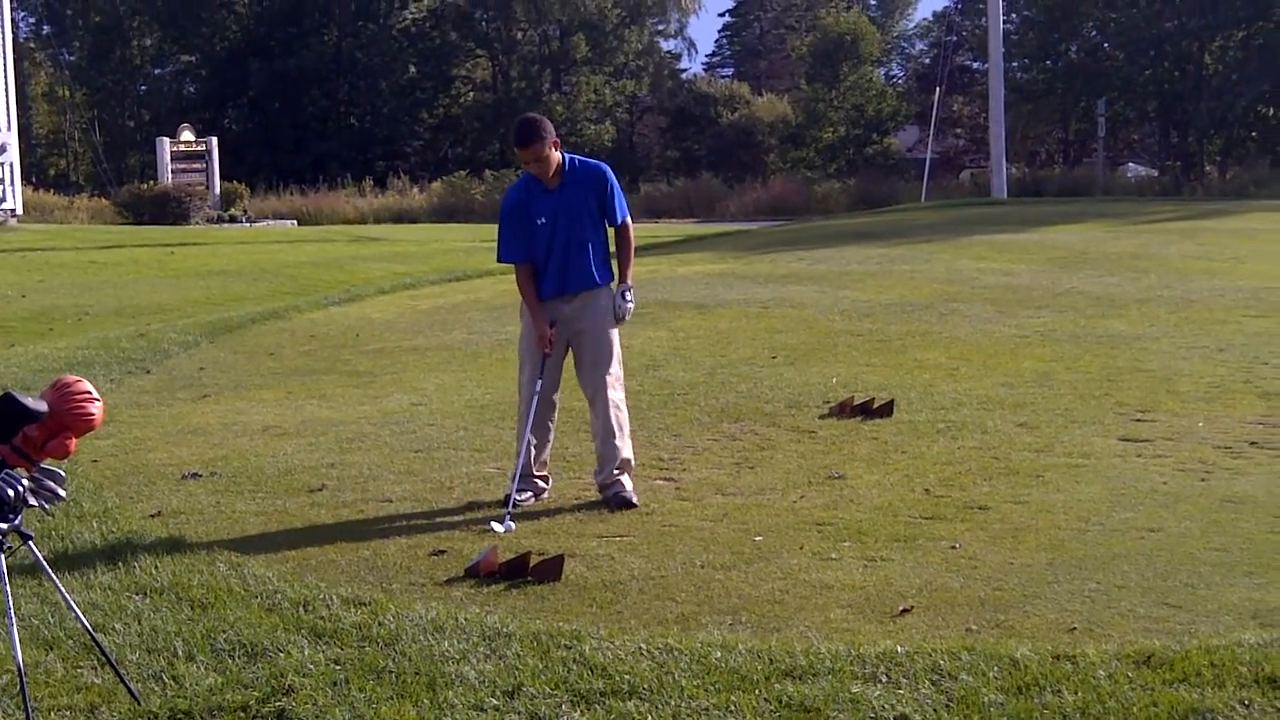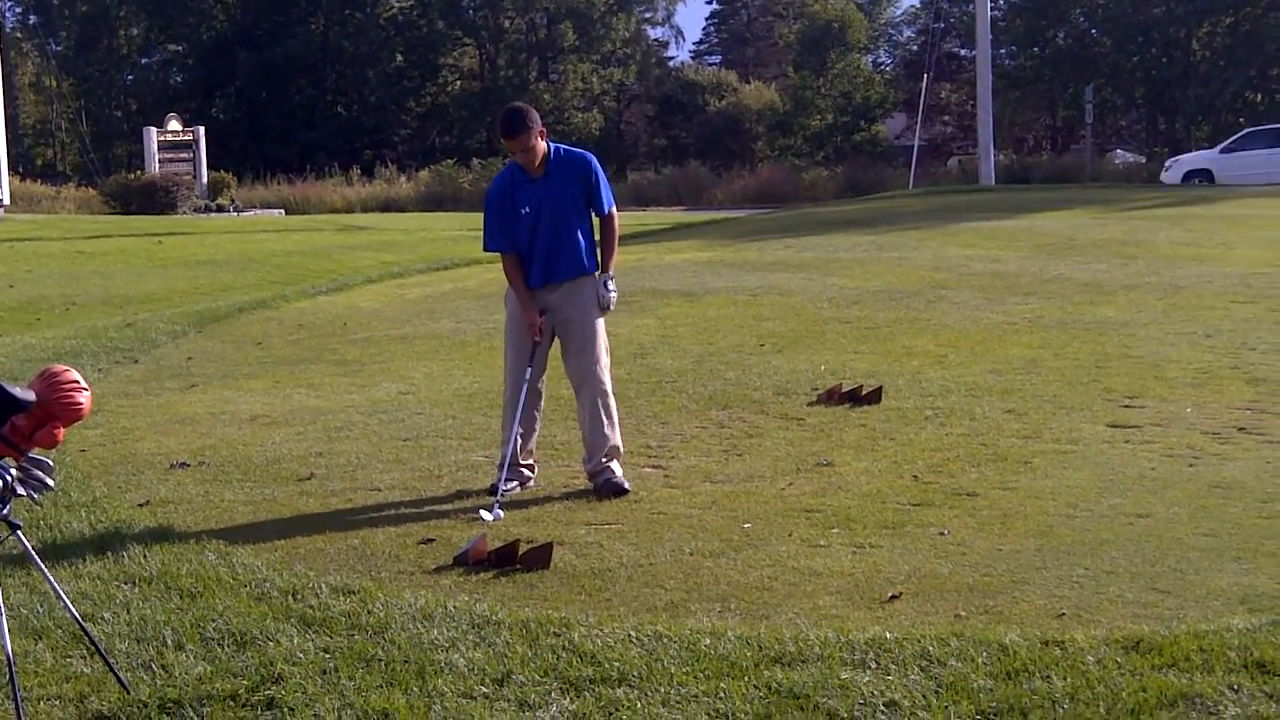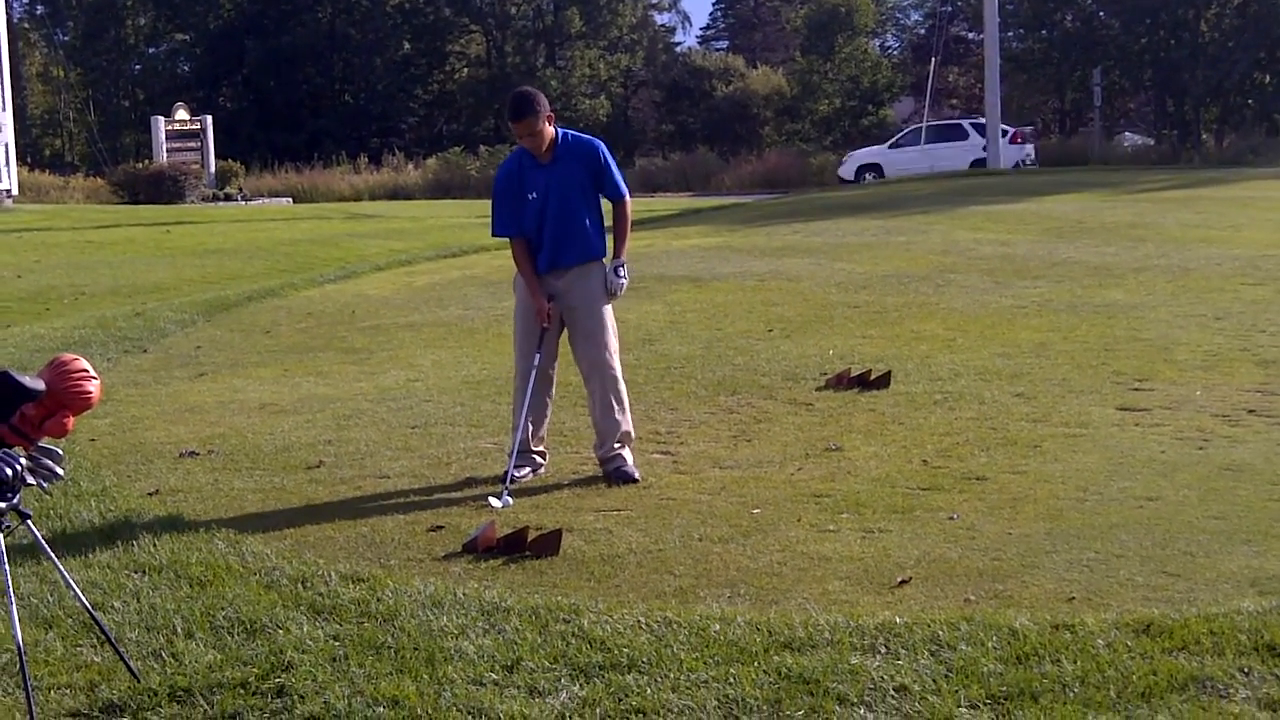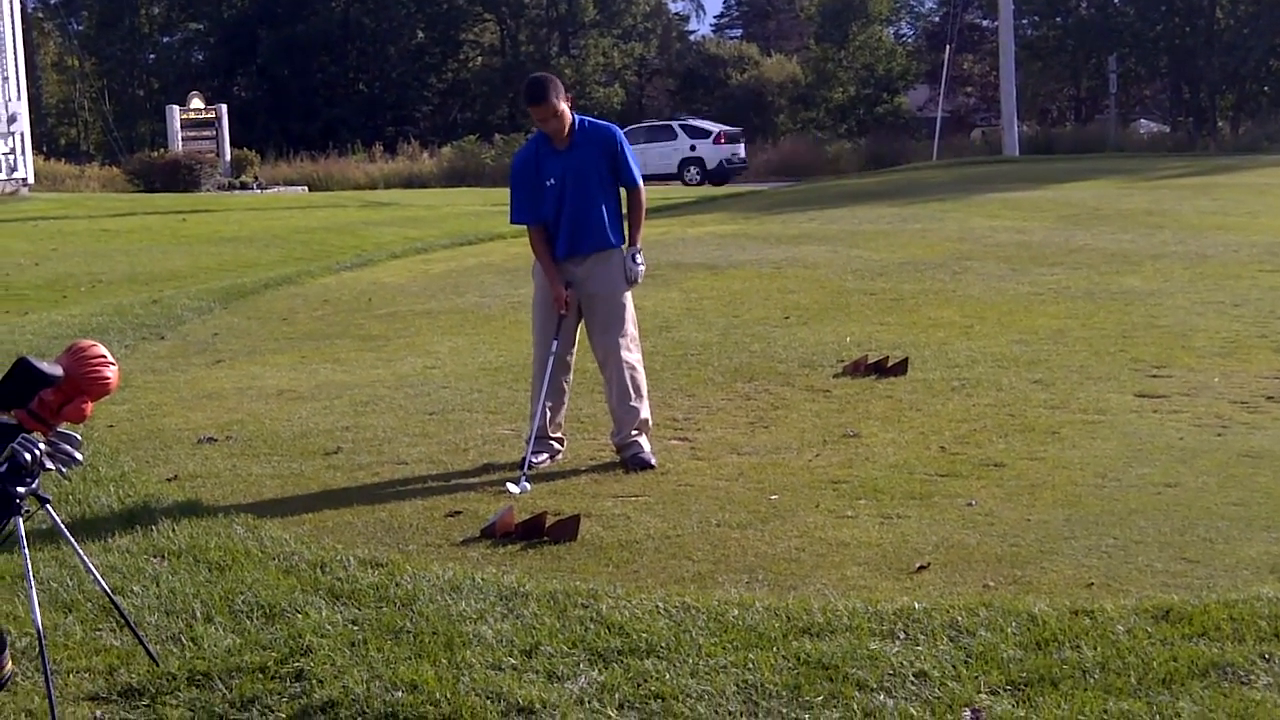
dt=0.4s
person 1, frame 1
left shoulder: (597, 176)
right shoulder: (516, 199)
left elbow: (622, 227)
right elbow: (522, 265)
left wrist: (624, 285)
right wrist: (538, 318)
left hip: (594, 298)
right hip: (543, 304)
left knee: (606, 389)
right knee: (536, 393)
left ankle: (615, 478)
right ankle: (532, 477)
person 1, frame 2
left shoulder: (582, 165)
right shoulder: (501, 188)
left elbow: (608, 217)
right elbow: (508, 254)
left wrist: (607, 276)
right wrist: (528, 306)
left hip: (578, 286)
right hip: (527, 293)
left knee: (593, 377)
right knee: (520, 383)
left ankle: (604, 466)
right ankle: (517, 466)
person 1, frame 3
left shoulder: (590, 151)
right shoulder: (509, 173)
left elbow: (621, 202)
right elbow: (516, 239)
left wrist: (619, 262)
right wrist: (536, 292)
left hip: (586, 273)
right hip: (535, 279)
left knee: (602, 363)
right knee: (531, 370)
left ankle: (615, 452)
right ankle: (528, 453)
person 1, frame 4
left shoulder: (607, 138)
right shoulder: (526, 160)
left elbow: (635, 190)
right elbow: (534, 227)
left wrist: (635, 248)
right wrist: (554, 279)
left hip: (605, 259)
right hip: (554, 266)
left knee: (620, 352)
right knee: (549, 355)
left ankle: (633, 438)
right ankle: (546, 439)
